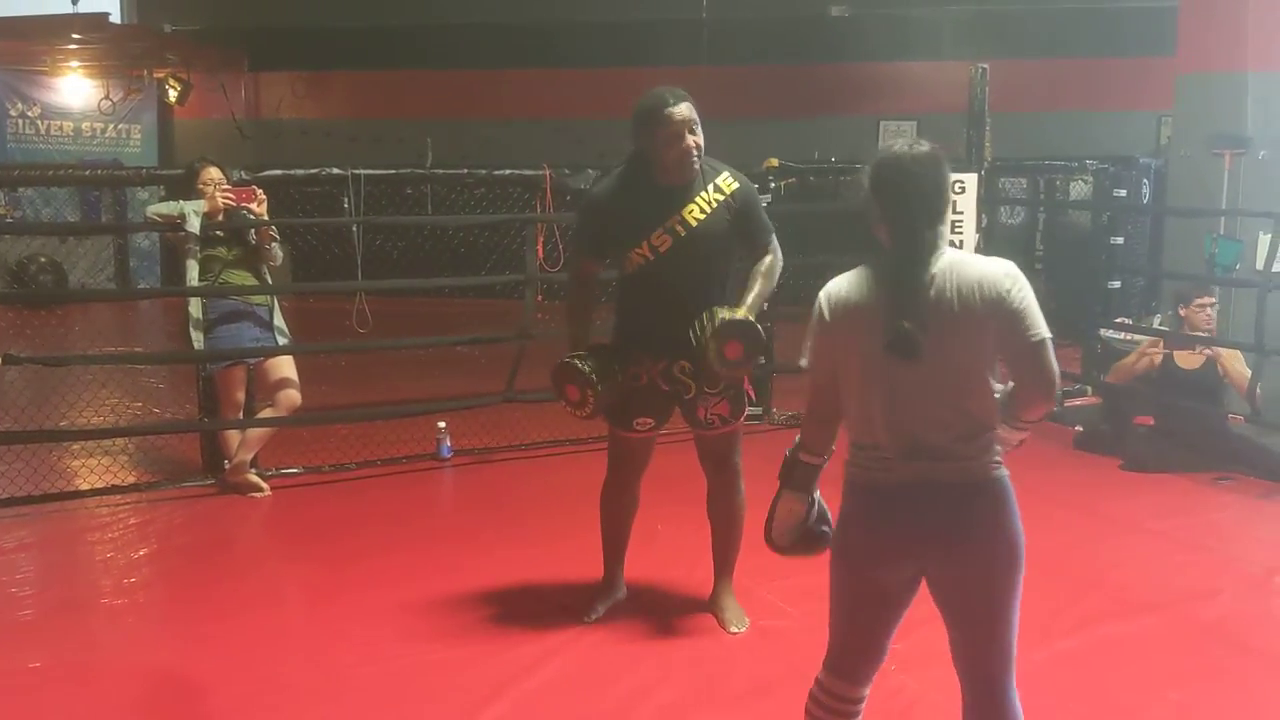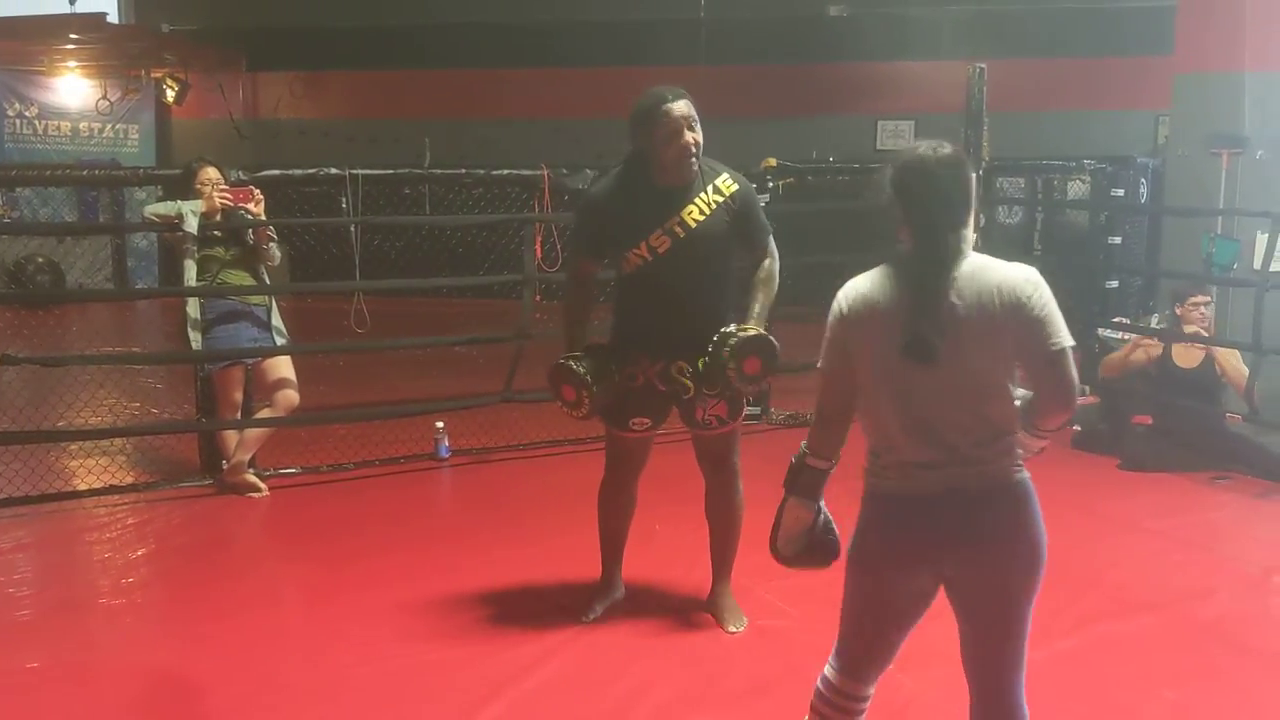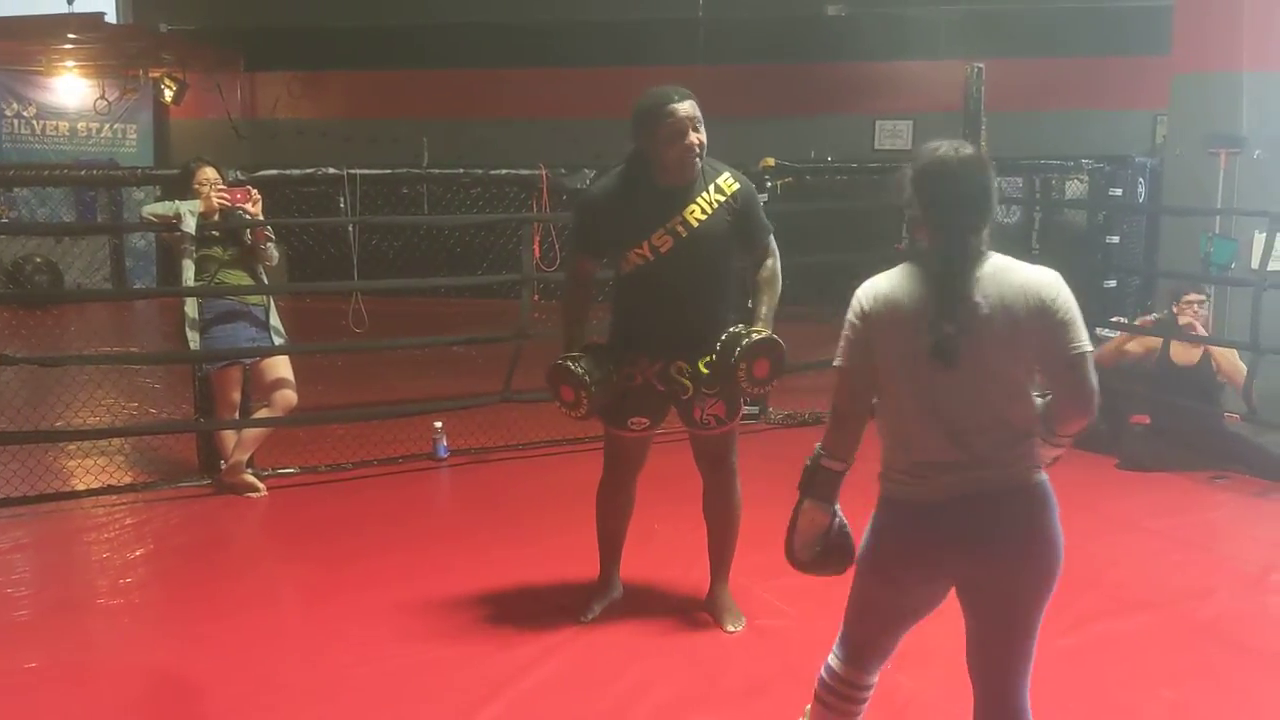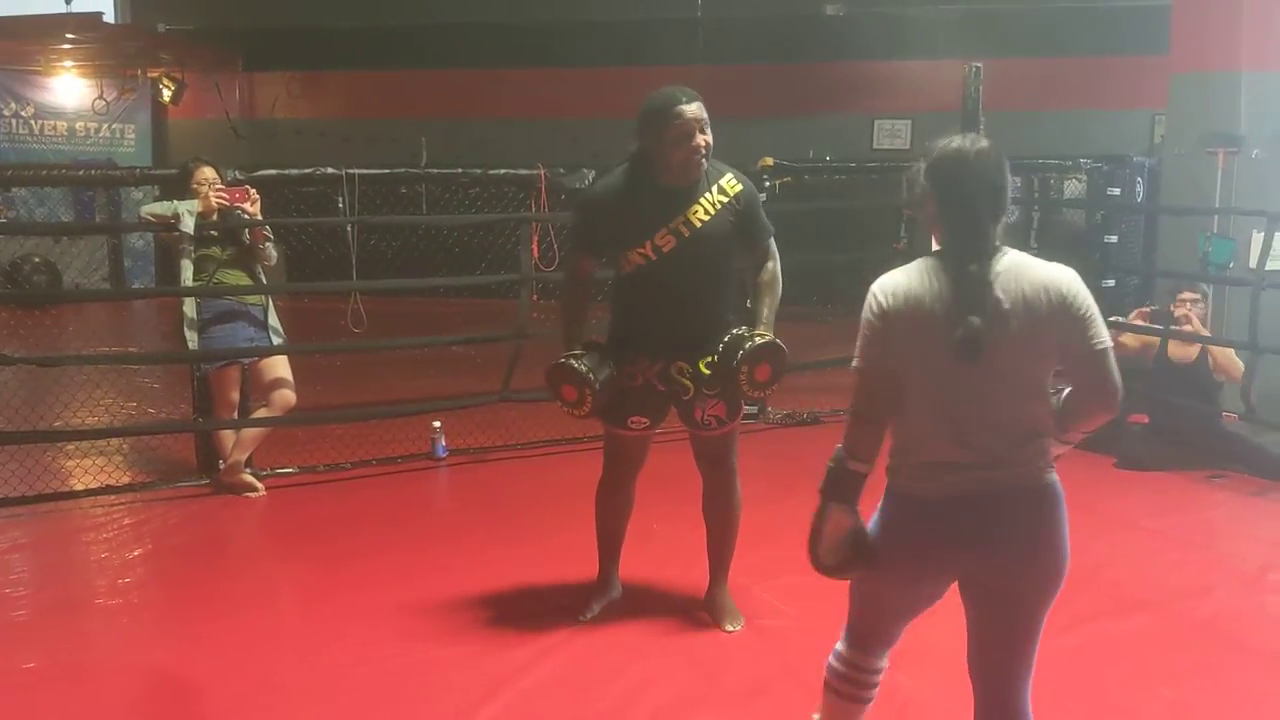
dt=0.1s
person 1, frame 1
left shoulder: (839, 296)
right shoulder: (997, 279)
left elbow: (822, 411)
right elbow: (1042, 388)
left wrist: (797, 484)
right wrist: (1003, 428)
left hip: (876, 509)
right hip: (974, 508)
left knee: (848, 666)
person 1, frame 2
left shoulder: (858, 298)
right shoulder: (1018, 286)
left elbow: (833, 415)
right elbow: (1059, 397)
left wrist: (803, 491)
right wrist: (1021, 434)
left hip: (897, 515)
right hip: (998, 514)
left knee: (856, 664)
person 1, frame 3
left shoulder: (877, 297)
right shoulder: (1040, 289)
left elbow: (847, 414)
right elbow: (1079, 403)
left wrist: (818, 495)
right wrist: (1041, 445)
left hip: (911, 517)
right hip: (1014, 516)
left knee: (858, 651)
person 1, frame 4
left shoulder: (893, 293)
right shoulder: (1057, 287)
left elbow: (870, 415)
right elbow: (1102, 397)
left wrist: (839, 498)
right wrist: (1050, 430)
left hip: (920, 514)
right hip: (1022, 516)
left knee: (864, 637)
person 2, frame 1
left shoulder: (731, 187)
right shoulder: (608, 198)
left elbow: (769, 256)
right elbow: (585, 276)
left wrist: (745, 310)
right wrist: (580, 349)
right hip: (640, 354)
left knee: (724, 468)
right knee: (623, 469)
left ankle: (724, 587)
right ankle: (612, 580)
person 2, frame 2
left shoulder: (731, 189)
right shoulder: (607, 198)
left elbow: (765, 258)
right elbow: (583, 277)
left wrist: (753, 324)
right wrist: (575, 349)
left hip: (712, 354)
right hip: (637, 355)
left knee: (722, 469)
right knee: (621, 468)
left ankle: (721, 588)
right ankle: (611, 579)
person 2, frame 3
left shoulder: (732, 188)
right shoulder: (606, 198)
left elbow: (766, 258)
right elbow: (581, 276)
left wrist: (762, 327)
right wrist: (573, 348)
left hip: (712, 355)
right hip: (636, 355)
left knee: (720, 469)
right knee: (620, 468)
left ankle: (720, 587)
right ankle: (609, 579)
person 2, frame 4
left shoulder: (734, 189)
right shoulder: (609, 197)
left elbow: (765, 260)
right elbow: (580, 274)
left wrist: (763, 329)
right wrist: (574, 346)
left hip: (712, 354)
right hip: (636, 355)
left knee: (720, 469)
right knee: (619, 468)
left ankle: (719, 588)
right ankle: (608, 578)
person 3, frame 1
right shoulder: (192, 227)
left elbow: (274, 259)
right elbow: (152, 212)
left wrist: (262, 220)
right wrist: (203, 208)
left hip: (264, 315)
right hip: (225, 317)
left knee: (289, 397)
right knee: (233, 403)
left ankle: (239, 465)
right ankle: (238, 469)
person 3, frame 2
right shoulder: (189, 227)
left elbow: (272, 258)
right elbow: (150, 212)
left wrist: (260, 219)
right wrist: (202, 208)
left hip: (262, 316)
right hip: (222, 316)
left knee: (287, 397)
right knee: (231, 404)
left ankle: (237, 465)
right ankle: (236, 470)
person 3, frame 3
right shoulder: (187, 227)
left elbow: (270, 259)
right elbow: (147, 212)
left wrist: (257, 219)
right wrist: (199, 208)
left hip: (260, 315)
right hip: (221, 316)
left knee: (285, 397)
right knee: (229, 404)
left ankle: (235, 466)
right ankle: (234, 469)
person 3, frame 4
left shoulder: (236, 221)
right shoulder: (185, 227)
left elbow: (268, 258)
right elbow: (146, 212)
left wrist: (256, 219)
right wrist: (198, 208)
left hip: (258, 315)
right hip: (218, 316)
left knee: (283, 397)
right knee: (227, 403)
left ankle: (233, 465)
right ankle: (233, 470)
person 4, frame 1
left shoulder: (1224, 351)
right shoulder: (1158, 347)
left elbow: (1253, 396)
right elbow: (1110, 383)
left wrist: (1219, 356)
right wrist: (1141, 354)
left hip: (1214, 437)
right hip: (1167, 437)
right knee: (1135, 451)
person 4, frame 2
left shoulder: (1222, 350)
right shoulder: (1158, 347)
left elbow: (1250, 394)
right elbow: (1105, 373)
left wrist: (1214, 351)
right wrist: (1135, 345)
left hip: (1210, 437)
right hip: (1164, 437)
right knee: (1131, 451)
person 4, frame 3
left shoulder: (1219, 347)
right shoulder: (1156, 343)
left elbow: (1244, 385)
right elbow: (1101, 360)
left wrist: (1206, 340)
right wrist: (1131, 334)
left hip: (1210, 436)
right hip: (1163, 436)
right knee: (1132, 451)
person 4, frame 4
left shoulder: (1213, 349)
right shoulder: (1153, 342)
left elbow: (1237, 375)
left wrist: (1198, 331)
left hip: (1208, 436)
right hip: (1161, 435)
right knee: (1130, 450)
